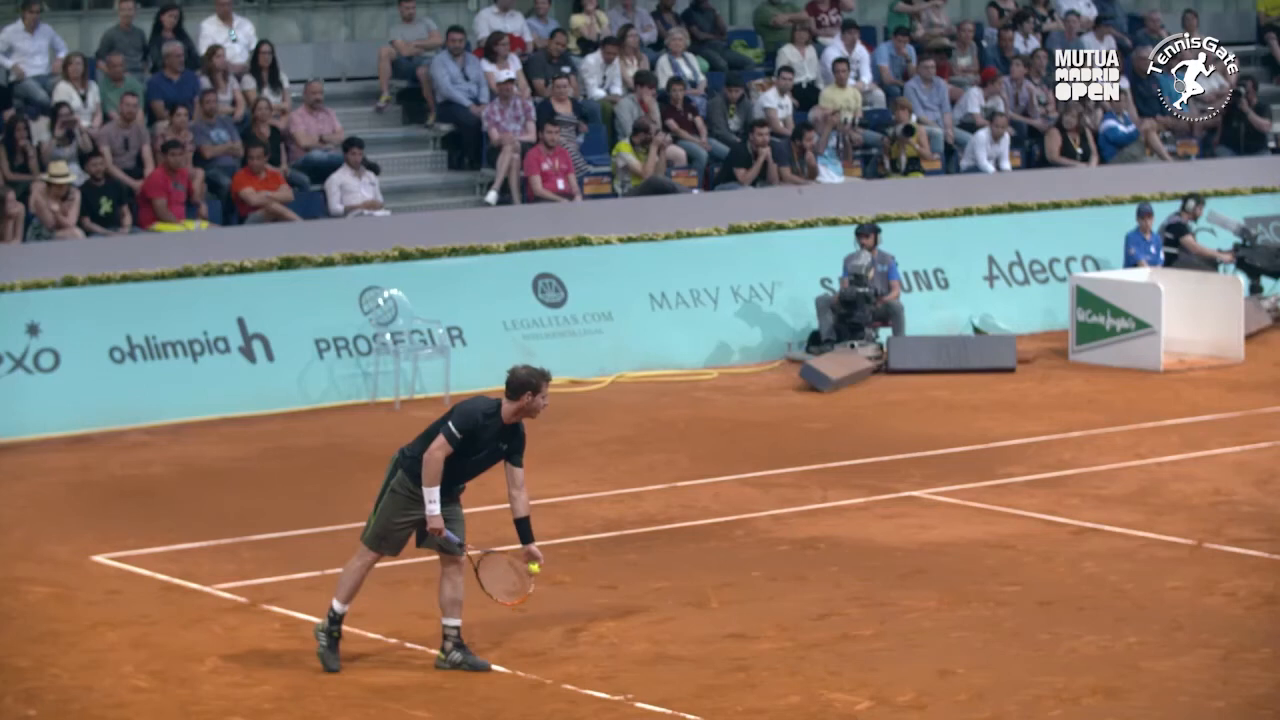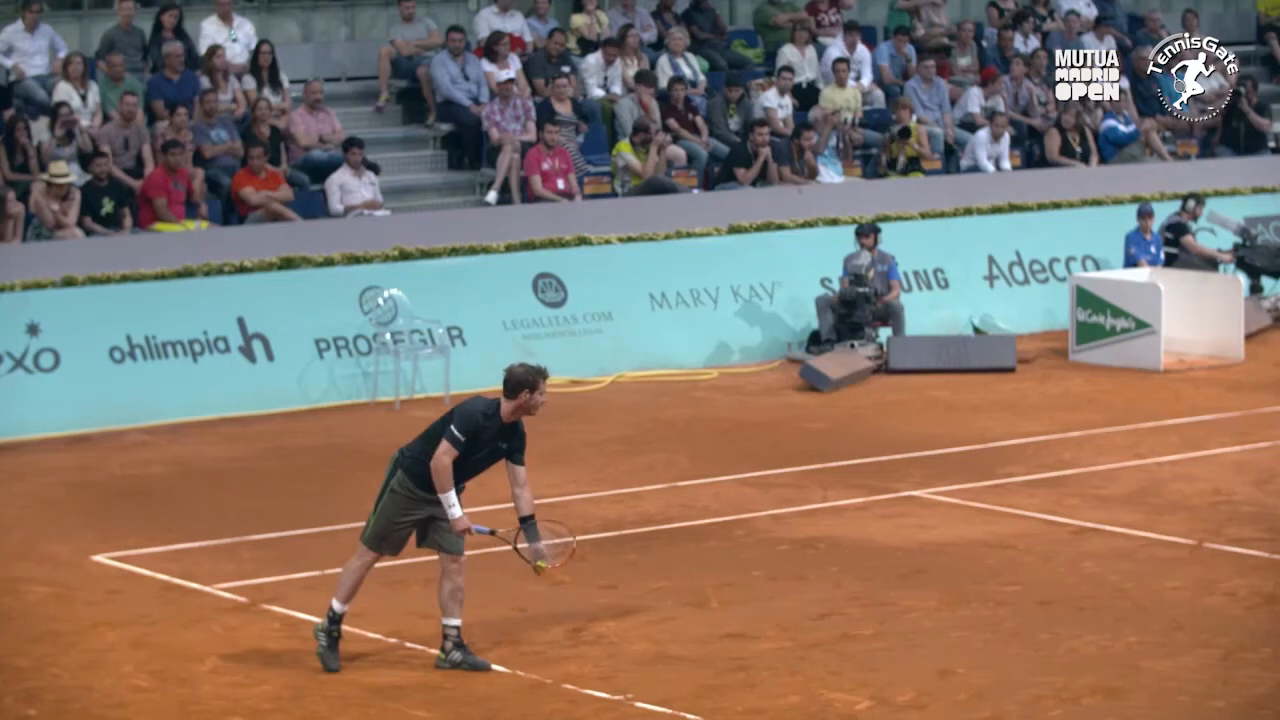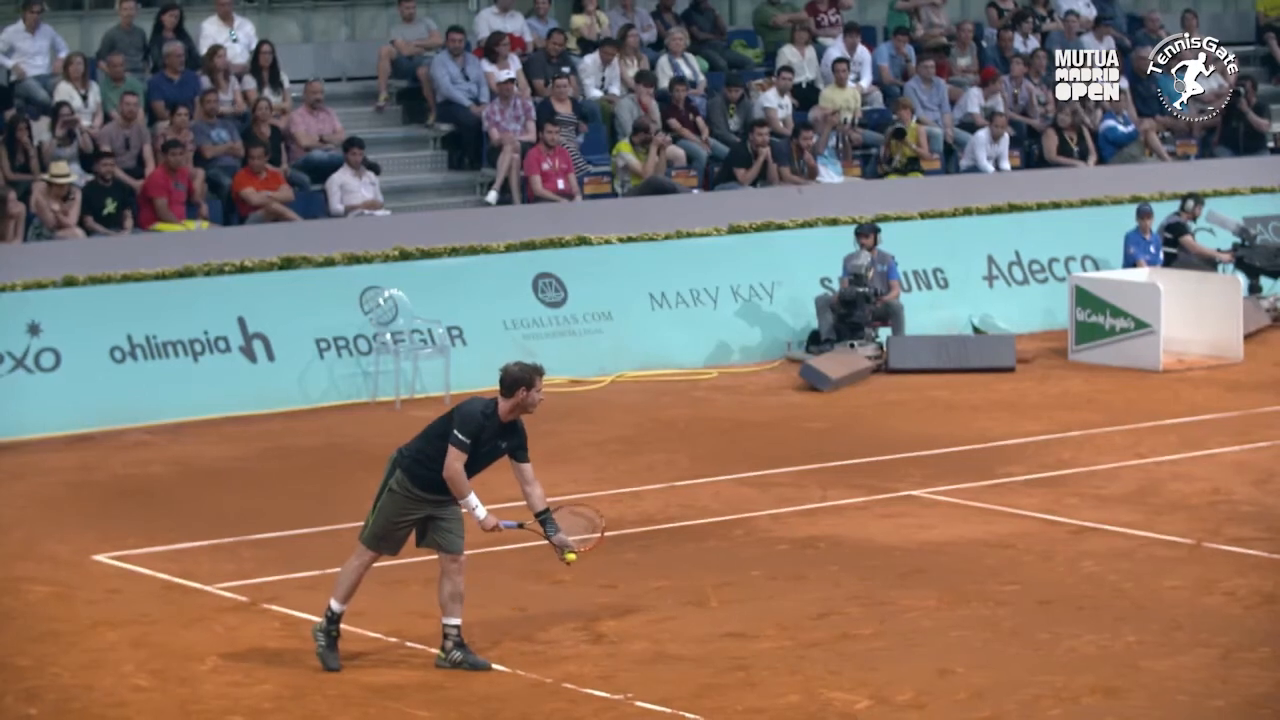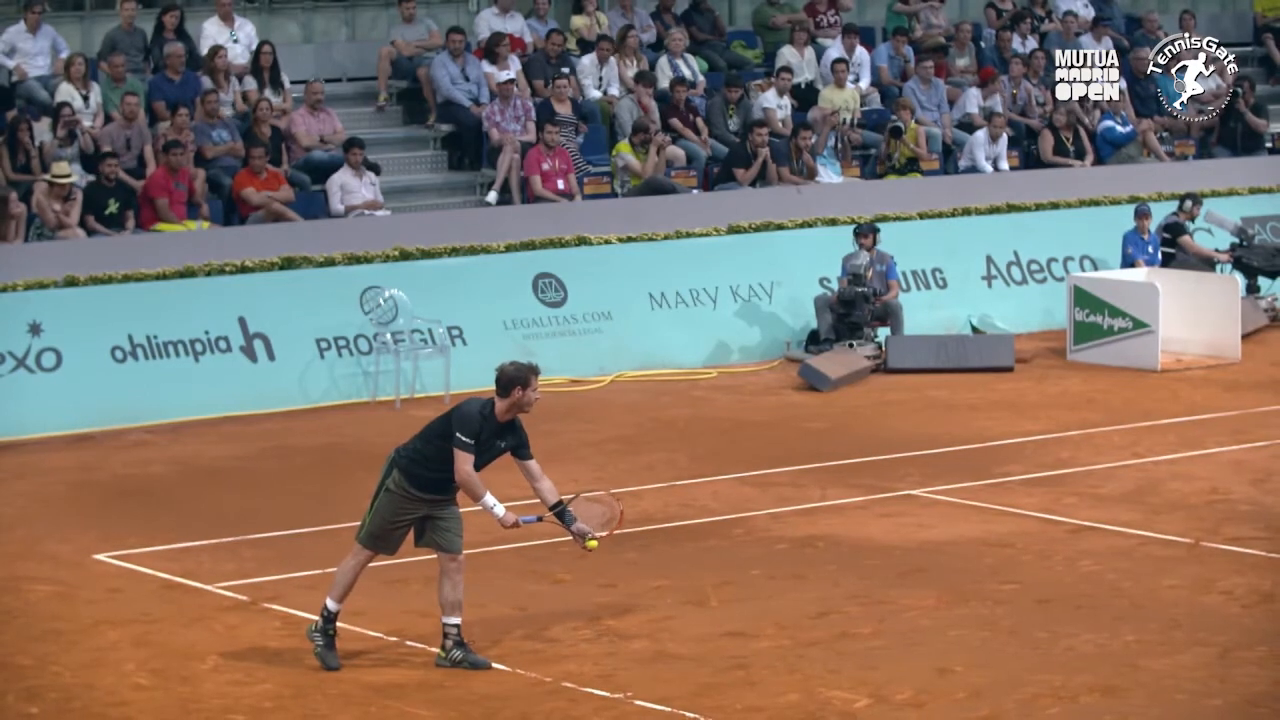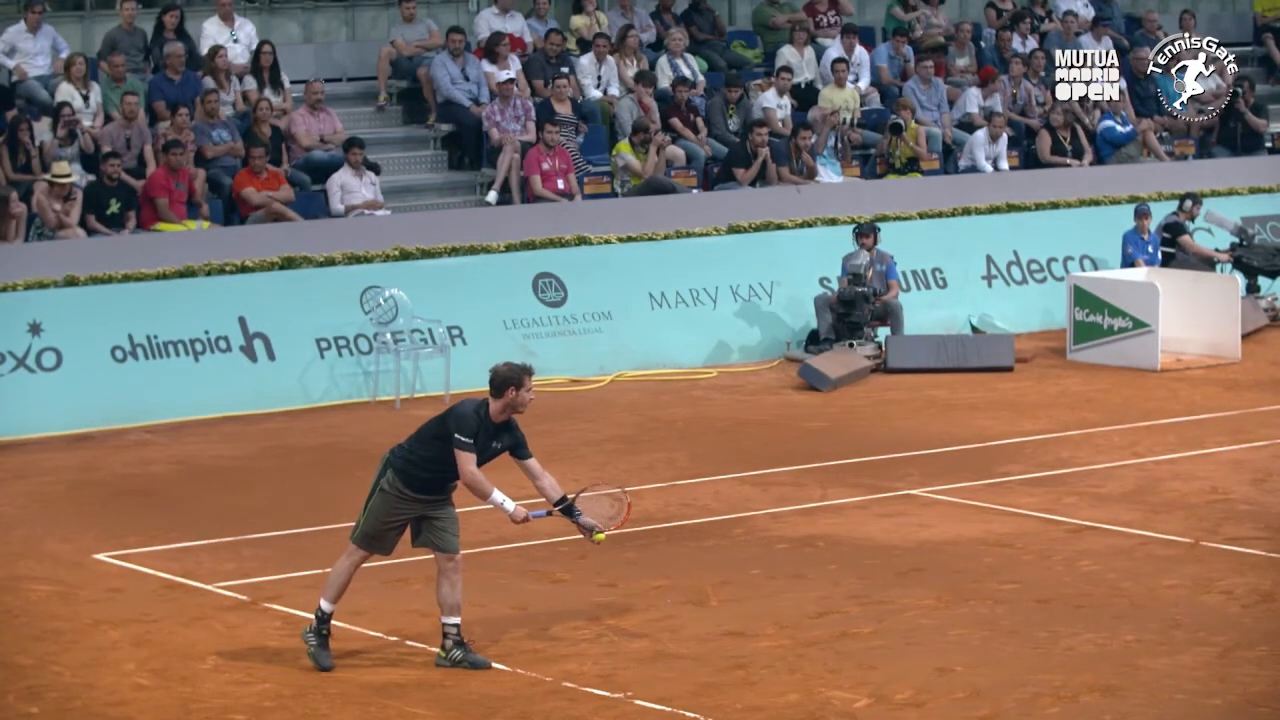
dt=0.5s
person 1, frame 1
left shoulder: (515, 435)
right shoulder: (474, 412)
left elbow: (517, 490)
right elbow: (433, 455)
left wrist: (527, 541)
right wrist: (432, 510)
left hip: (448, 493)
right hip: (410, 481)
left knee: (455, 562)
right knee: (370, 554)
left ankle: (451, 646)
right ankle: (330, 628)
person 1, frame 2
left shoulder: (515, 433)
right shoulder: (474, 413)
left elbow: (520, 488)
right elbow: (439, 462)
left wrist: (533, 538)
right wrist: (456, 514)
left hip: (445, 492)
right hip: (409, 483)
left knee: (454, 562)
right knee: (369, 554)
left ankle: (451, 646)
right ankle: (329, 629)
person 1, frame 3
left shoulder: (515, 432)
right shoulder: (473, 413)
left elbow: (530, 485)
right elbow: (451, 470)
left wrist: (551, 530)
right wrist: (480, 513)
left hip: (444, 495)
right hip: (407, 483)
left knee: (454, 562)
right knee: (367, 554)
left ankle: (451, 645)
right ankle: (328, 628)
person 1, frame 4
left shoulder: (513, 431)
right shoulder: (471, 414)
left elbow: (539, 480)
right elbow: (464, 474)
left wrist: (570, 521)
right wrist: (499, 511)
left hip: (441, 494)
right hip: (404, 483)
left knee: (454, 561)
right knee: (363, 553)
left ankle: (451, 645)
right ankle: (324, 627)
person 1, frame 5
left shoulder: (509, 432)
right shoulder: (466, 415)
left elbow: (541, 478)
right elbow: (469, 475)
left wrist: (576, 516)
right wrist: (509, 507)
left hip: (437, 495)
right hip: (399, 484)
left knee: (451, 561)
right knee: (357, 553)
left ankle: (451, 644)
right ankle: (319, 628)
